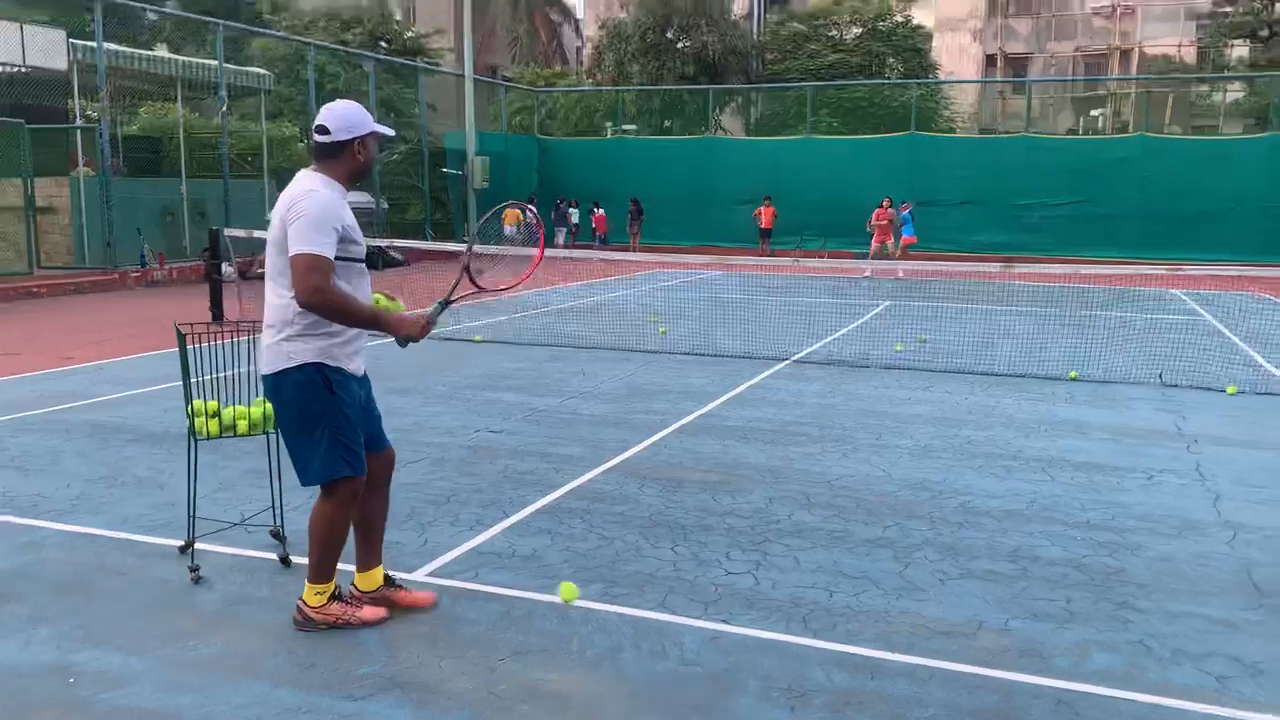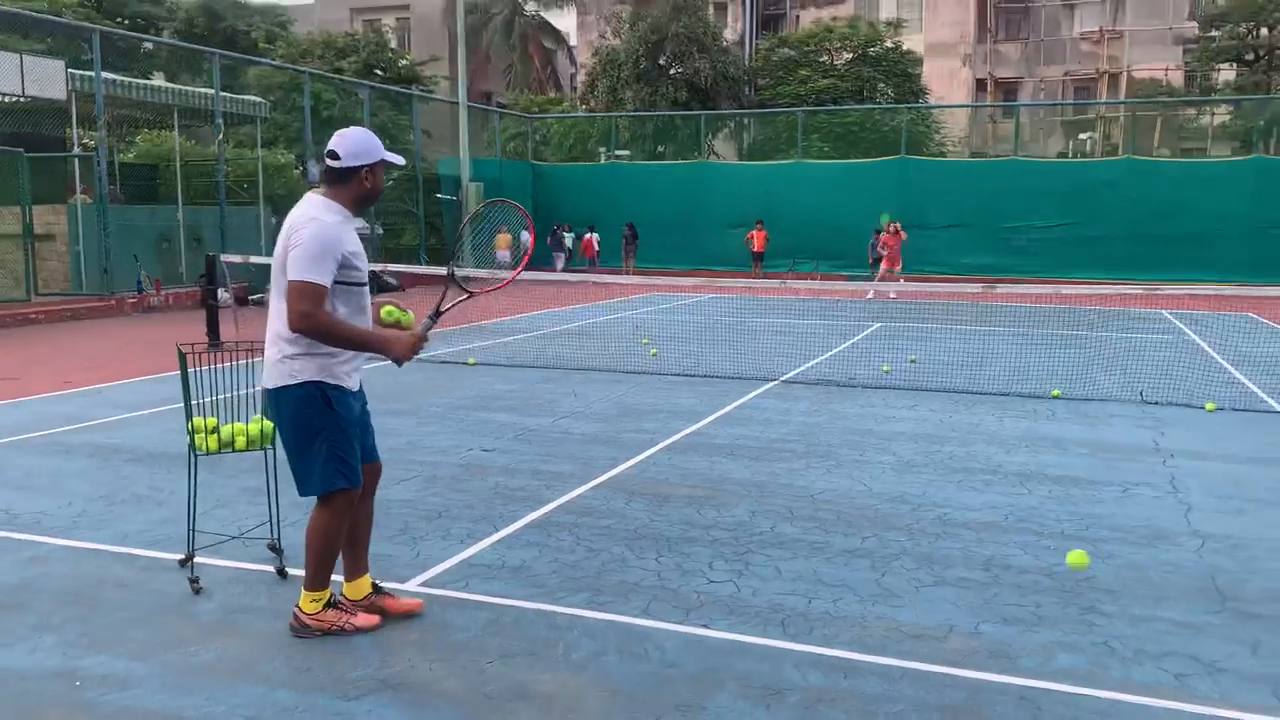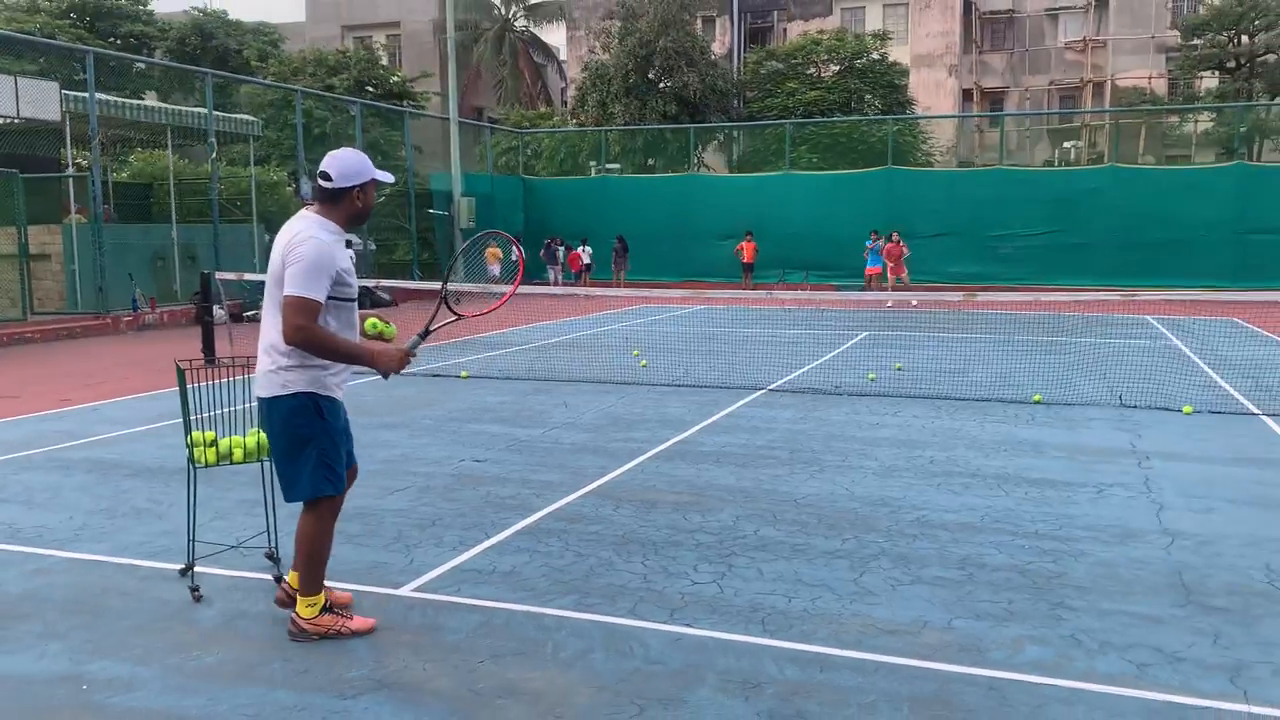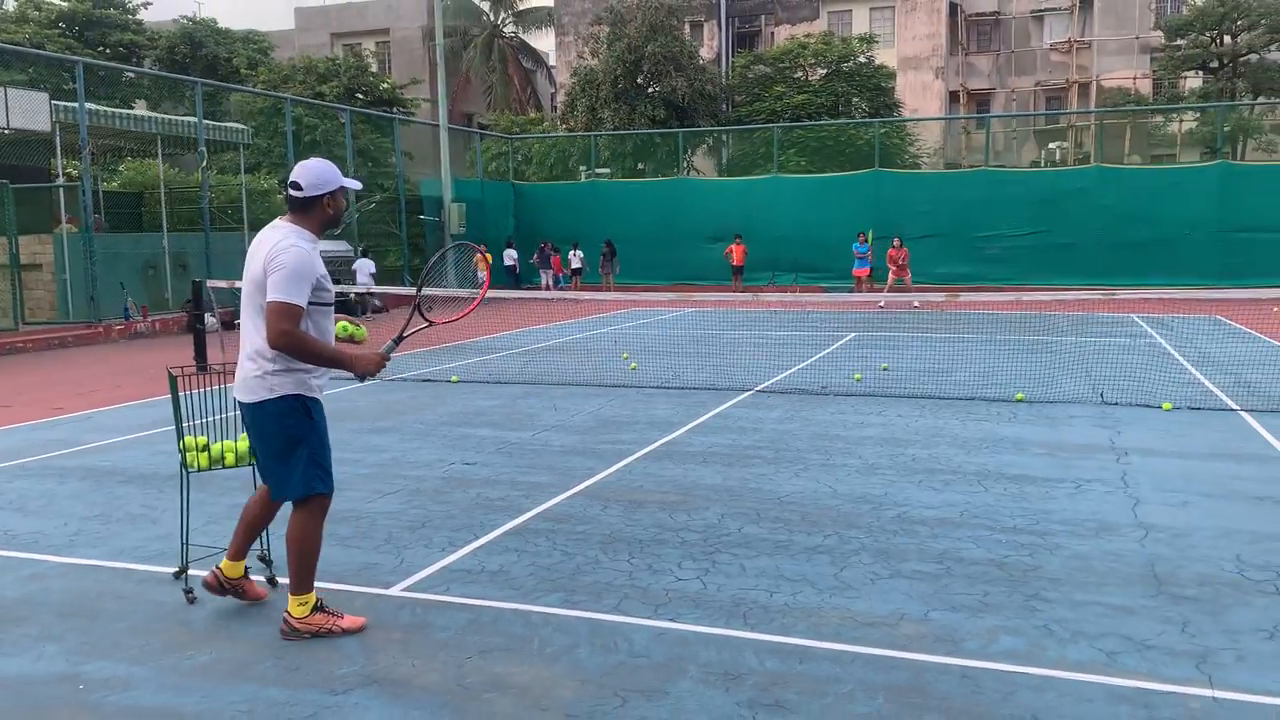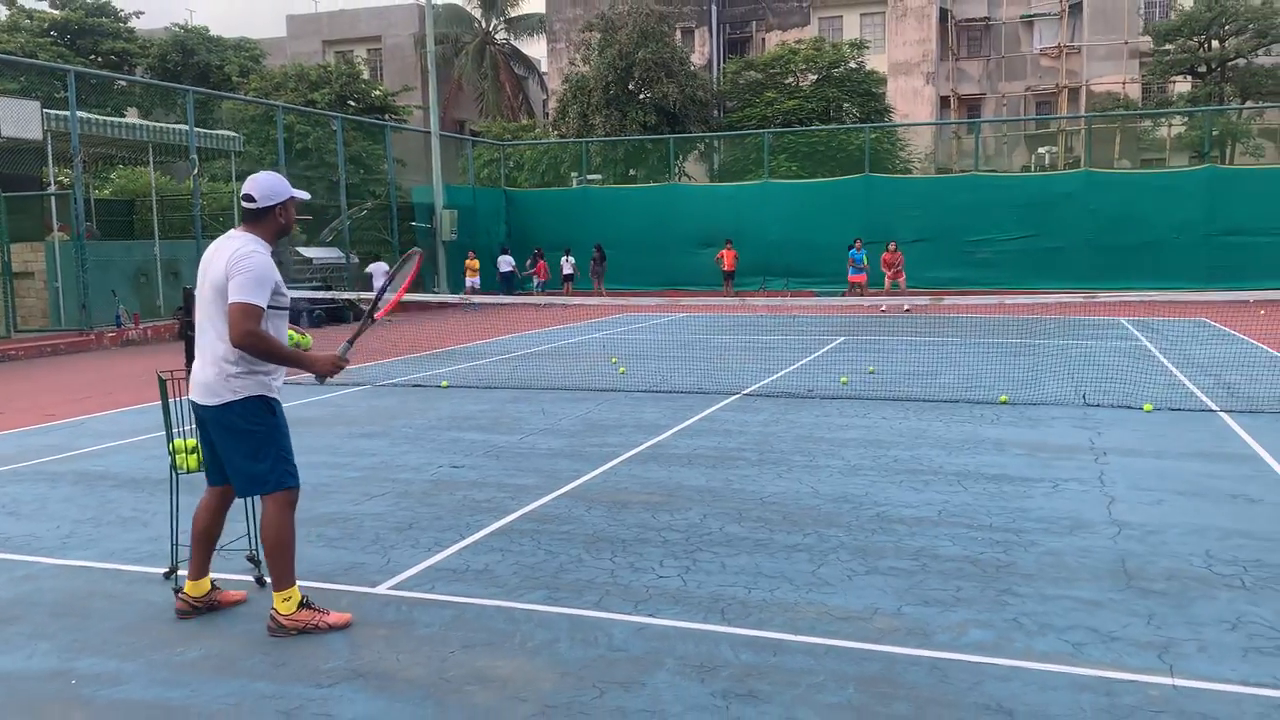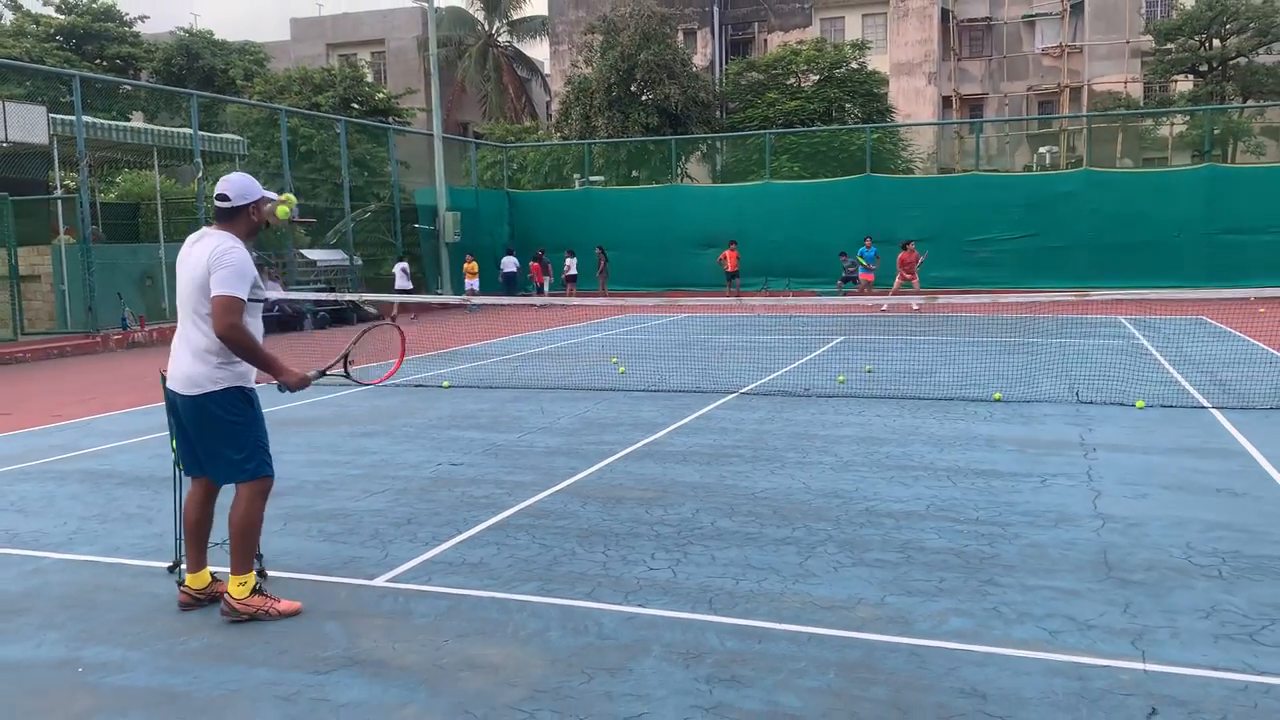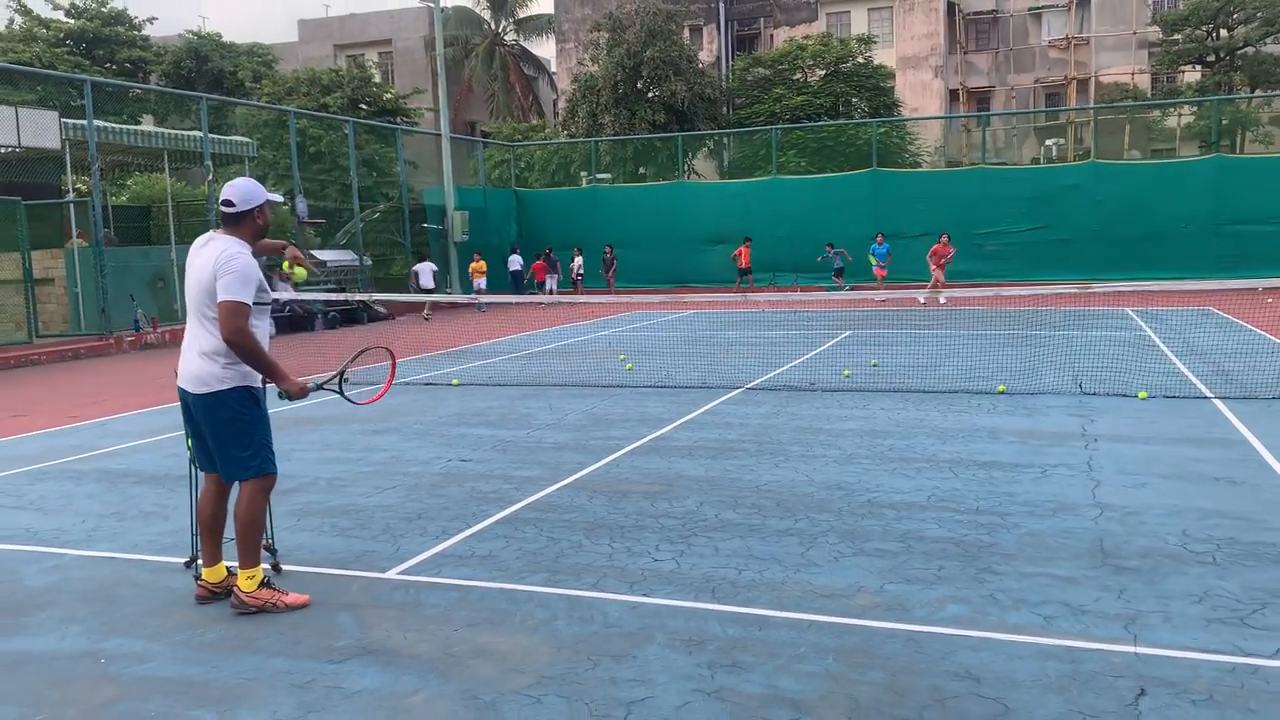
dt=0.3s
person 1, frame 1
left shoulder: (313, 192)
right shoulder: (317, 200)
right elbow: (312, 291)
left wrist: (367, 305)
right wrist: (394, 324)
left hip: (334, 362)
right hip: (309, 365)
left knee: (378, 464)
right knee: (345, 480)
left ankle: (371, 580)
right ankle: (318, 600)
person 1, frame 2
left shoulder: (326, 214)
right shoulder: (321, 227)
right elbow: (304, 317)
left wrist: (368, 311)
right wrist: (385, 344)
left hip: (331, 378)
right hip: (309, 382)
left knee: (365, 475)
right knee: (338, 491)
left ankle: (359, 590)
right ankle: (314, 608)
person 1, frame 3
left shoulder: (311, 227)
right shoulder: (316, 244)
right elbow: (298, 331)
left wrist: (352, 321)
right wrist: (373, 356)
left hip: (310, 387)
right hip: (300, 391)
left knee: (341, 477)
right knee: (323, 496)
left ankle: (298, 583)
right ankle: (311, 612)
person 1, frame 4
left shoulder: (275, 234)
right shoulder: (296, 253)
right elbow: (282, 335)
left wrist: (330, 326)
right wrist: (351, 361)
left hip: (261, 387)
right hip: (284, 393)
left knee: (276, 486)
right knee: (312, 497)
left ankle: (229, 572)
right ankle: (303, 611)
person 1, frame 5
left shoulder: (224, 246)
right shoulder: (253, 258)
right elbow: (245, 335)
left wrist: (279, 333)
right wrist: (308, 362)
left hip: (210, 391)
right hip: (243, 394)
left knee: (221, 488)
right knee: (280, 493)
left ankle: (196, 589)
right ankle: (288, 608)
person 1, frame 6
left shoulder: (197, 241)
right shoulder: (232, 255)
right elbow: (229, 327)
left wrist: (263, 218)
right wrist: (280, 371)
left hip: (183, 383)
right hip: (220, 387)
left knee: (204, 481)
right knee: (254, 481)
left ankle: (196, 582)
right ankle: (241, 593)
person 1, frame 7
left shoulder: (206, 243)
right shoulder: (237, 260)
right elbow: (234, 332)
left wrist: (282, 248)
right wrist: (281, 378)
left hip: (195, 382)
right hip: (228, 386)
left knee: (218, 478)
right knee: (257, 479)
left ankle: (212, 576)
right ankle: (250, 586)
